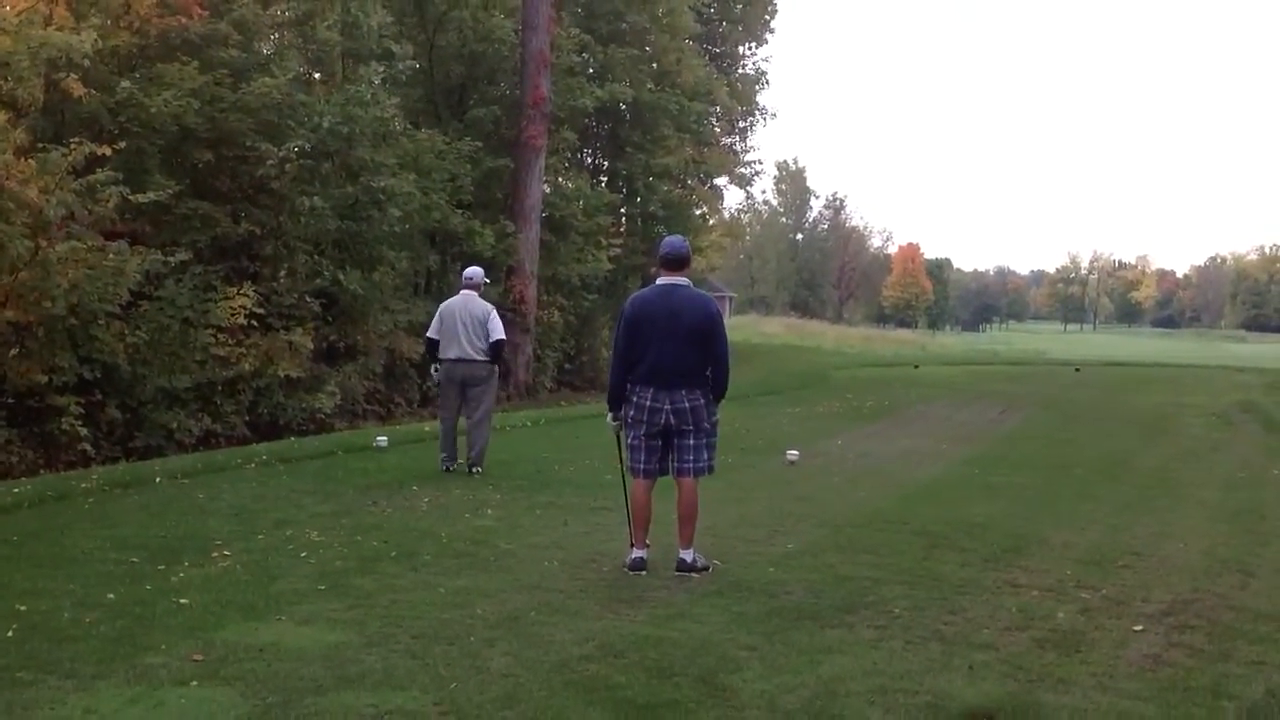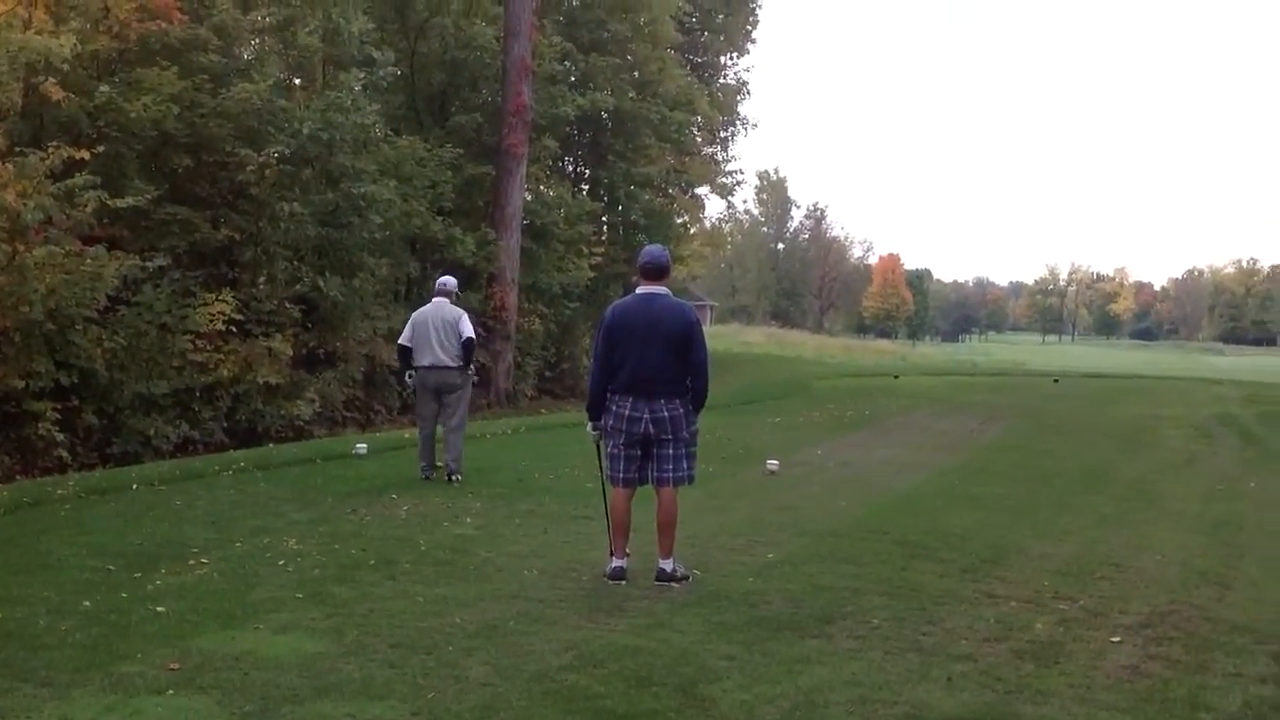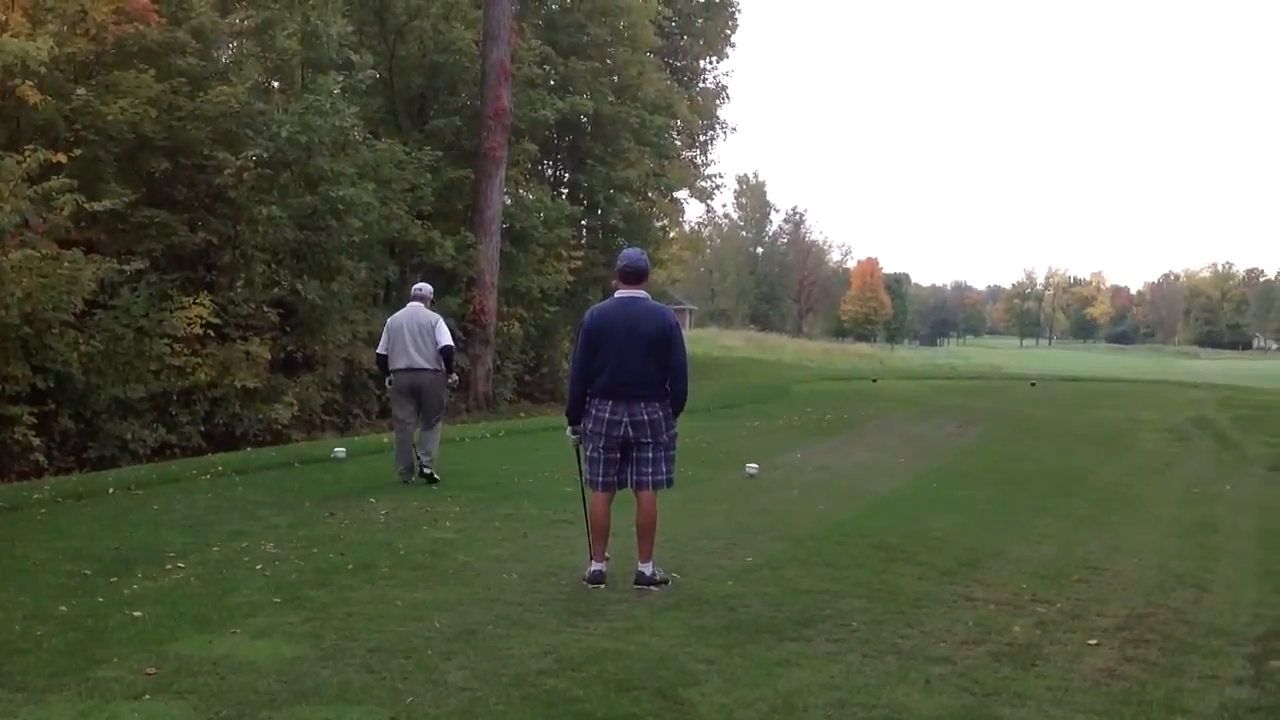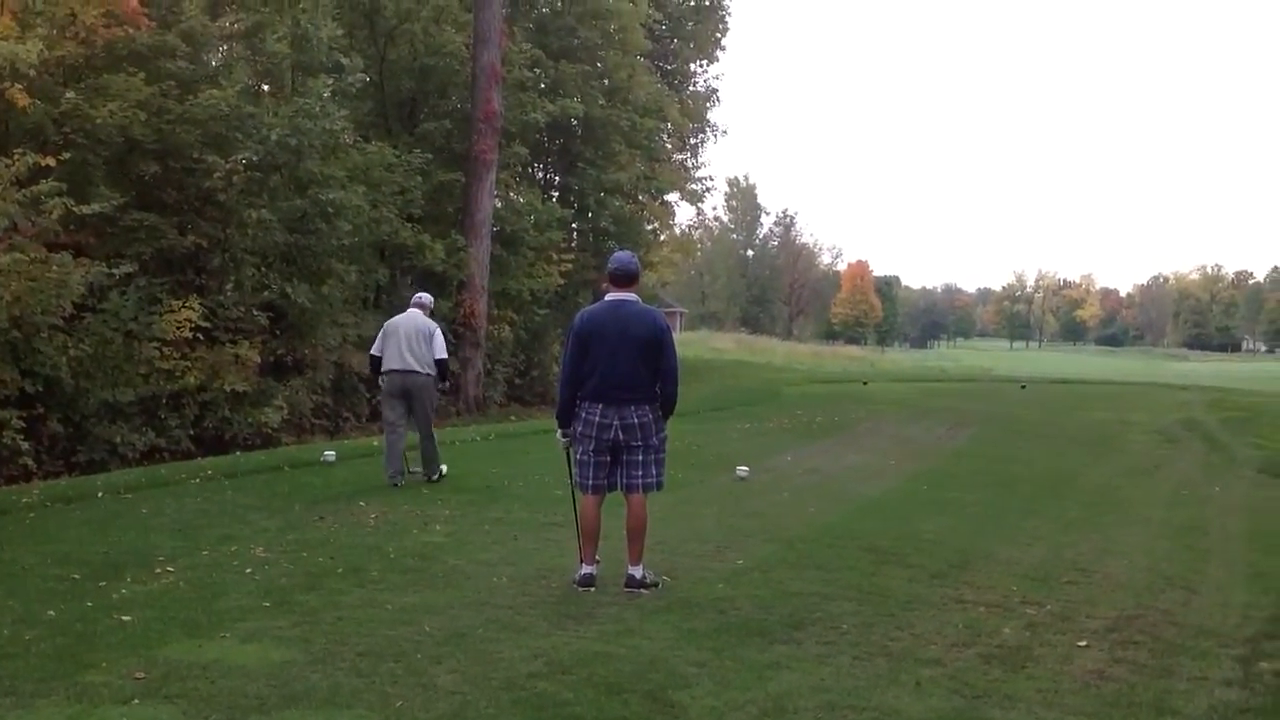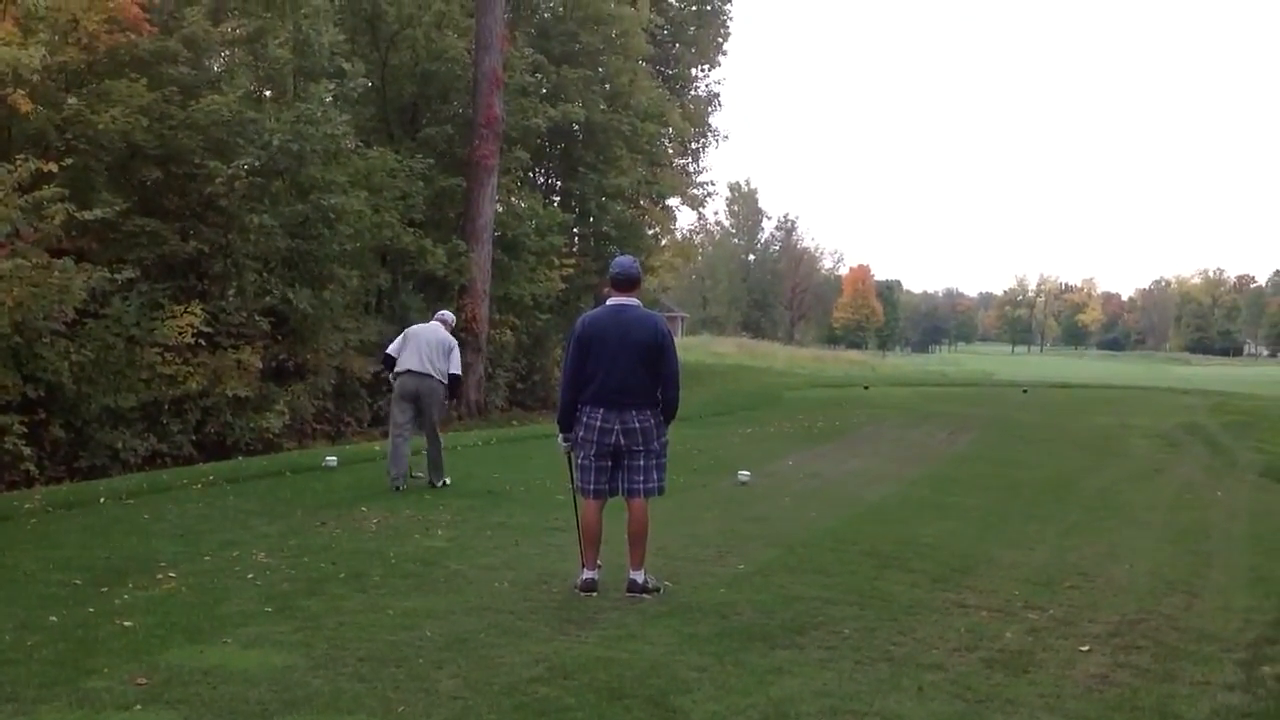
dt=0.3s
person 1, frame 1
left shoulder: (636, 303)
right shoulder: (705, 305)
left elbow: (621, 358)
right elbow: (720, 360)
left wrist: (615, 405)
right wrist: (715, 398)
left hip: (644, 399)
right hip: (691, 400)
left knee: (642, 479)
right knee: (687, 479)
left ankle: (638, 553)
right ankle: (686, 556)
person 1, frame 2
left shoulder: (616, 312)
right shoulder: (685, 313)
left elbow: (600, 368)
right elbow: (699, 369)
left wrist: (595, 414)
right wrist: (694, 409)
left hip: (624, 407)
right hip: (671, 408)
left knee: (622, 487)
right knee: (667, 488)
left ankle: (618, 563)
right ankle: (666, 565)
person 1, frame 3
left shoulder: (595, 315)
right shoulder: (664, 317)
left elbow: (579, 371)
right elbow: (678, 372)
left wrist: (574, 418)
right wrist: (673, 412)
left hip: (603, 411)
right hip: (650, 412)
left knee: (601, 491)
right knee: (646, 492)
left ankle: (597, 566)
right ankle: (645, 568)
person 1, frame 4
left shoulder: (586, 318)
right shoulder: (655, 320)
left elbow: (570, 374)
right elbow: (669, 375)
left wrist: (564, 421)
right wrist: (663, 415)
left hip: (593, 414)
right hip: (640, 415)
left knee: (591, 494)
right knee: (636, 495)
left ankle: (587, 570)
right ankle: (635, 572)
person 1, frame 5
left shoulder: (587, 323)
right shoulder: (656, 325)
left elbow: (571, 379)
right elbow: (670, 381)
left wrist: (565, 426)
right wrist: (665, 420)
left hip: (594, 419)
right hip: (641, 420)
left knee: (592, 499)
right knee: (638, 499)
left ankle: (589, 574)
right ankle: (637, 577)
person 2, frame 1
left shoulder: (445, 307)
right shoulder: (487, 309)
left elbow: (432, 339)
right elbow: (498, 342)
left wrist: (434, 362)
right wrist: (494, 363)
left hip: (450, 367)
right hip: (480, 368)
left knee: (448, 416)
right knee: (478, 418)
left ankle: (447, 461)
right ankle: (475, 464)
person 2, frame 2
left shoulder: (418, 315)
right shoulder: (458, 314)
left elbow: (403, 346)
right elbow: (469, 340)
left wrist: (408, 368)
right wrist: (468, 364)
left hip: (425, 374)
right hip: (454, 375)
left knee: (426, 424)
right knee: (454, 425)
left ankle: (427, 470)
right ankle: (452, 471)
person 2, frame 3
left shoulder: (393, 320)
right shoulder: (433, 318)
left elbow: (381, 354)
right elbow: (446, 348)
left wrist: (387, 375)
right wrist: (450, 371)
left hip: (401, 377)
right hip: (430, 377)
left knee: (403, 426)
right knee: (431, 423)
left ankle: (406, 473)
right ankle: (426, 464)
person 2, frame 4
left shoulder: (390, 324)
right shoulder: (431, 326)
left elbow: (374, 355)
right elbow: (441, 359)
left wrist: (379, 375)
right wrist: (443, 379)
left hip: (393, 379)
right hip: (422, 380)
left knee: (393, 428)
right knee: (425, 428)
left ankle: (395, 477)
right ankle: (432, 471)
person 2, frame 5
left shoulder: (411, 330)
right shoulder: (450, 340)
left elbow: (388, 356)
right elbow: (454, 374)
left wrist: (393, 372)
right wrist: (452, 395)
left hip: (405, 382)
right hip: (432, 385)
left knee: (400, 432)
right knee: (433, 433)
left ankle: (398, 480)
right ankle: (437, 478)
